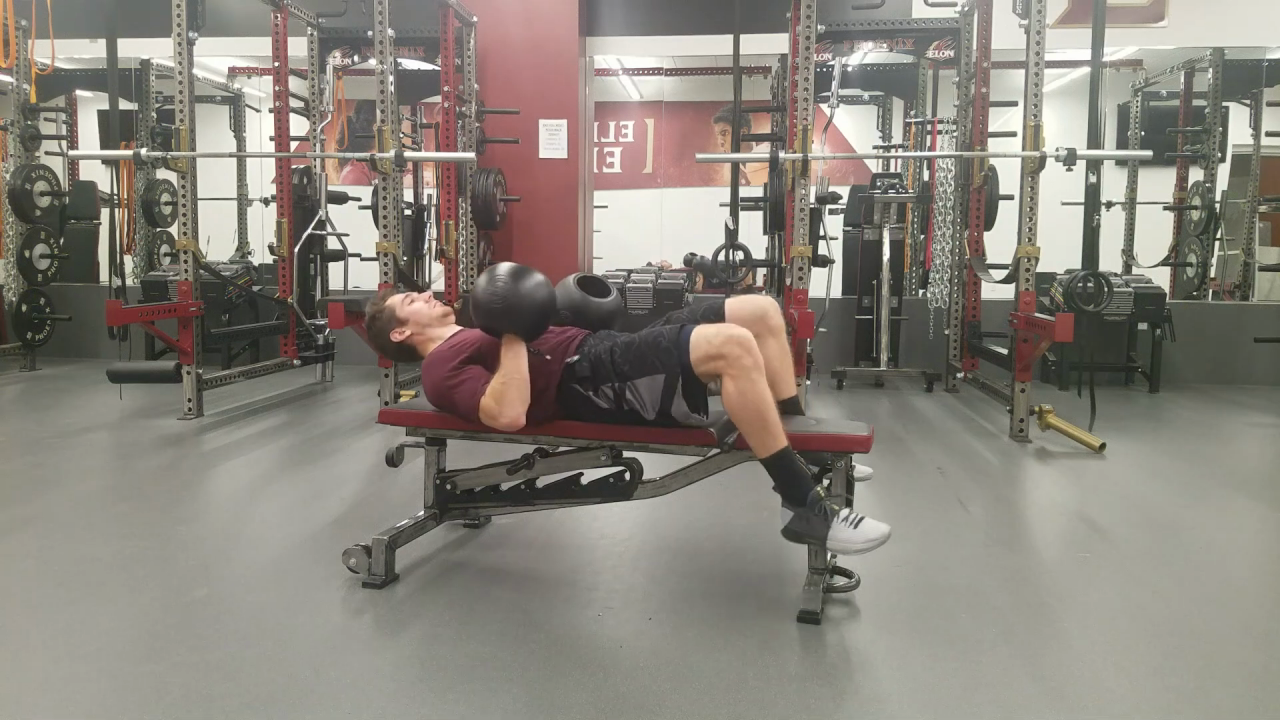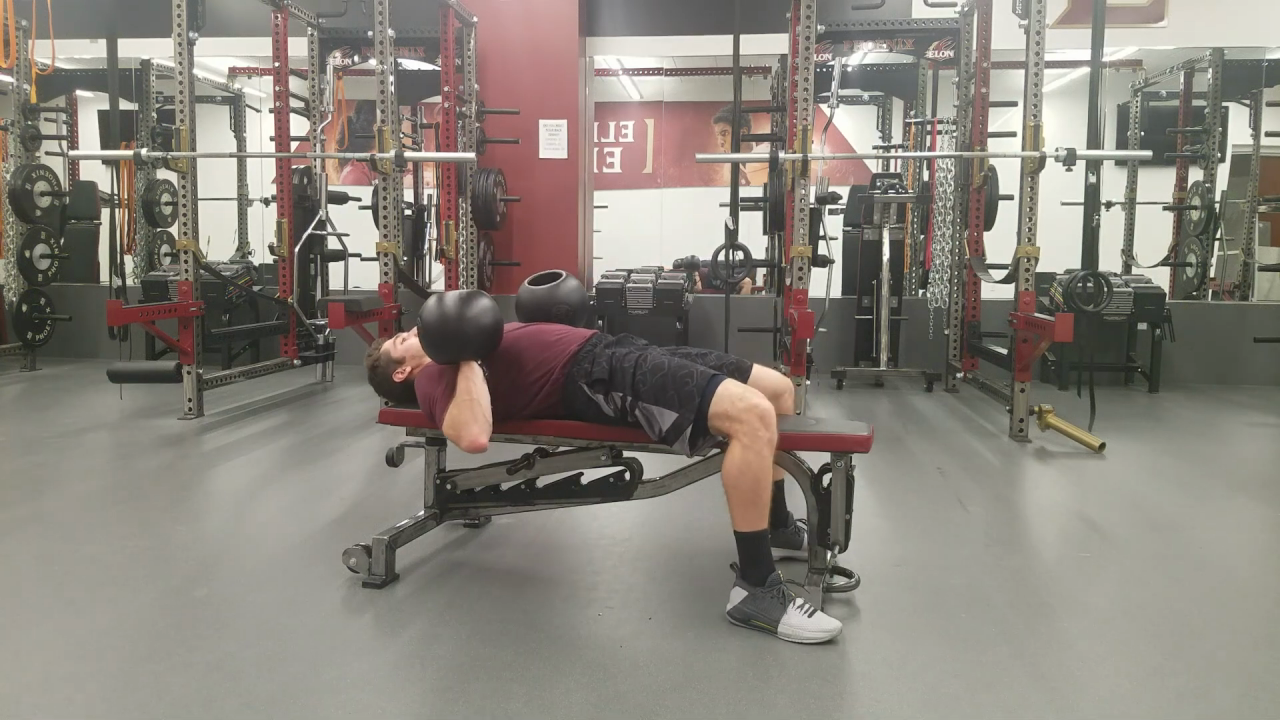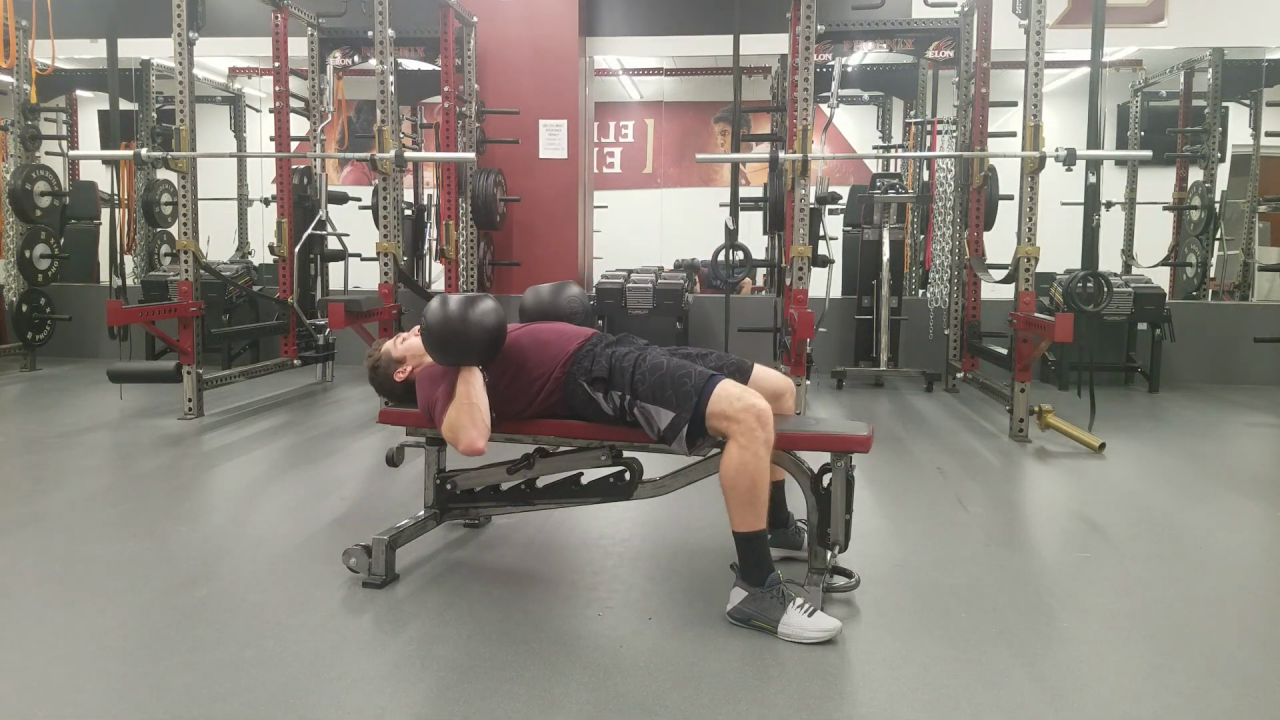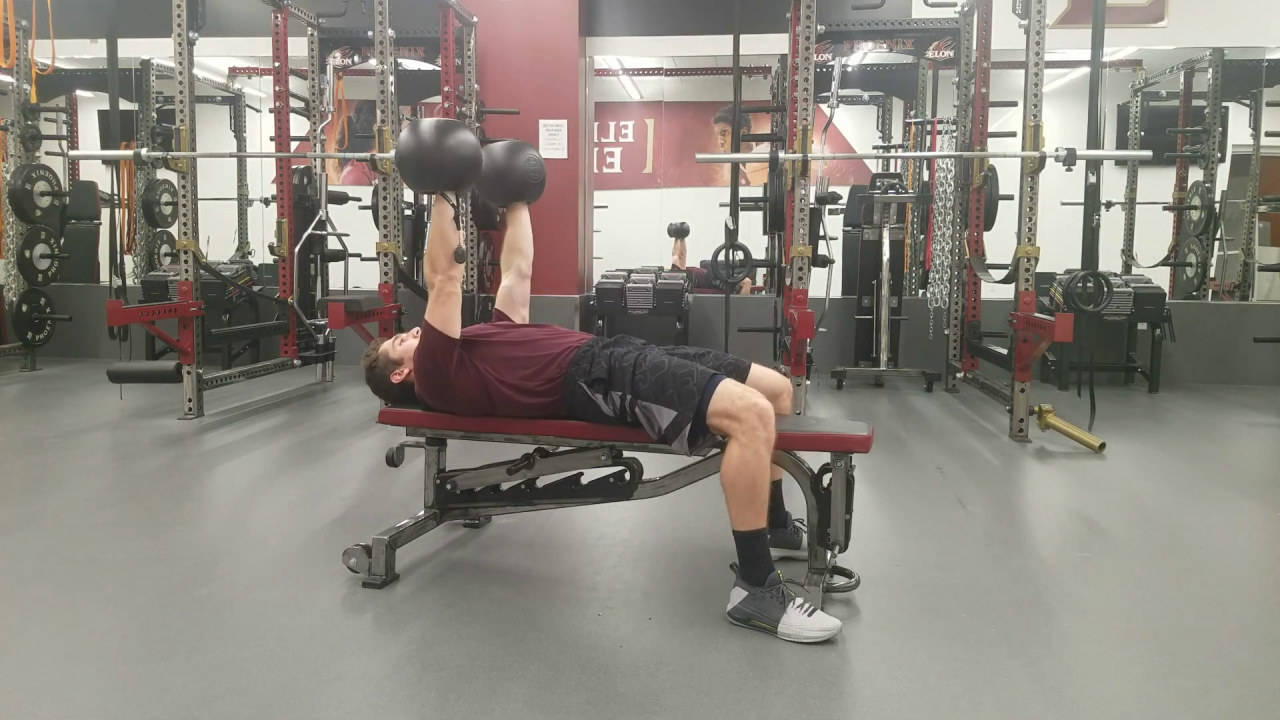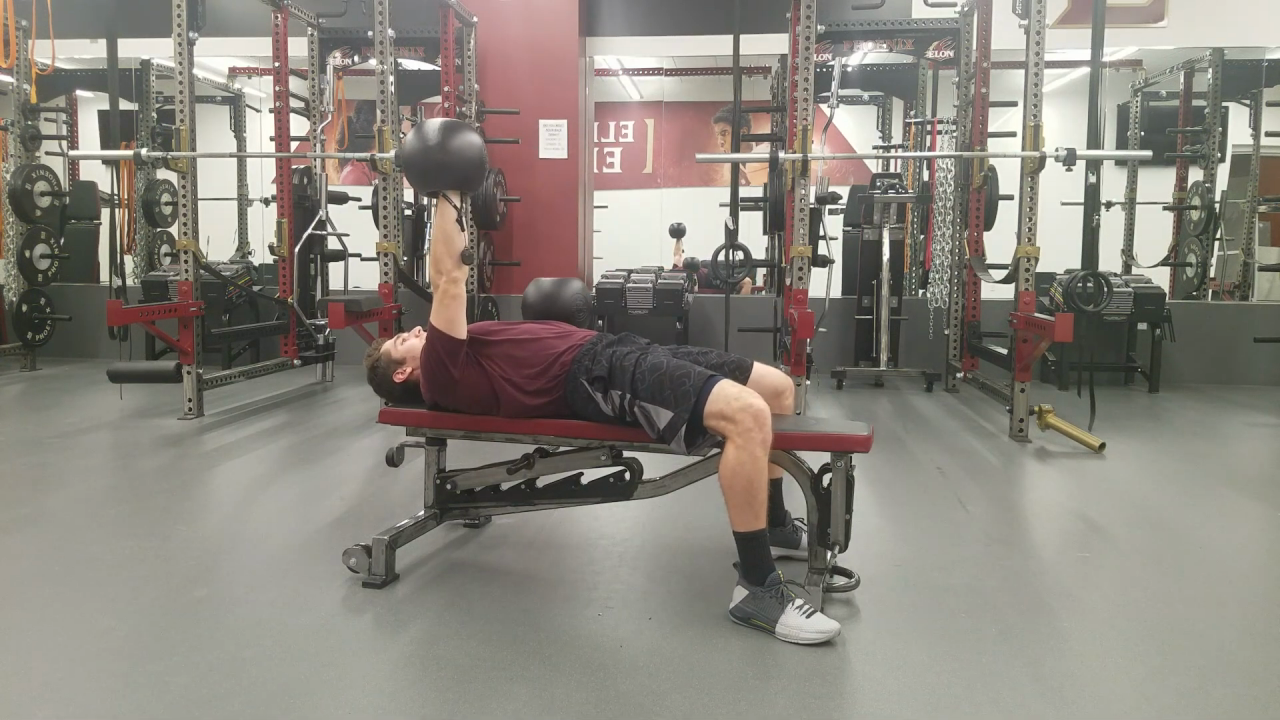
dt=1s
person 1, frame 1
left shoulder: (465, 344)
right shoulder: (441, 370)
right elbow: (509, 415)
right wrist: (511, 334)
left hip: (609, 348)
right hip: (595, 381)
left knee: (761, 311)
right knee: (735, 345)
left ankle: (802, 455)
right ankle: (804, 506)
person 1, frame 2
left shoulder: (455, 357)
right shoulder: (434, 378)
right elbow: (474, 437)
right wrist: (464, 355)
right hip: (599, 378)
left knee: (778, 389)
right knee: (754, 415)
left ankle: (779, 526)
right ankle: (756, 589)
person 1, frame 3
right shoulder: (436, 377)
right elbow: (471, 440)
right wrist: (466, 358)
right hip: (599, 378)
left knee: (778, 390)
right knee: (749, 415)
left ankle: (778, 526)
right ankle: (756, 589)
person 1, frame 4
left shoulder: (474, 349)
right shoulder: (439, 375)
left elbow: (516, 273)
right elbow: (444, 279)
left wrist: (517, 202)
right wrist: (441, 196)
right hip: (596, 378)
left knee: (776, 389)
right knee: (750, 414)
left ankle: (776, 524)
right ankle: (756, 587)
person 1, frame 5
left shoulder: (469, 351)
right shoulder: (440, 374)
right elbow: (449, 280)
right wrist: (444, 195)
right hip: (599, 376)
left knee: (777, 388)
right knee: (747, 414)
left ankle: (776, 523)
right ankle: (758, 587)
